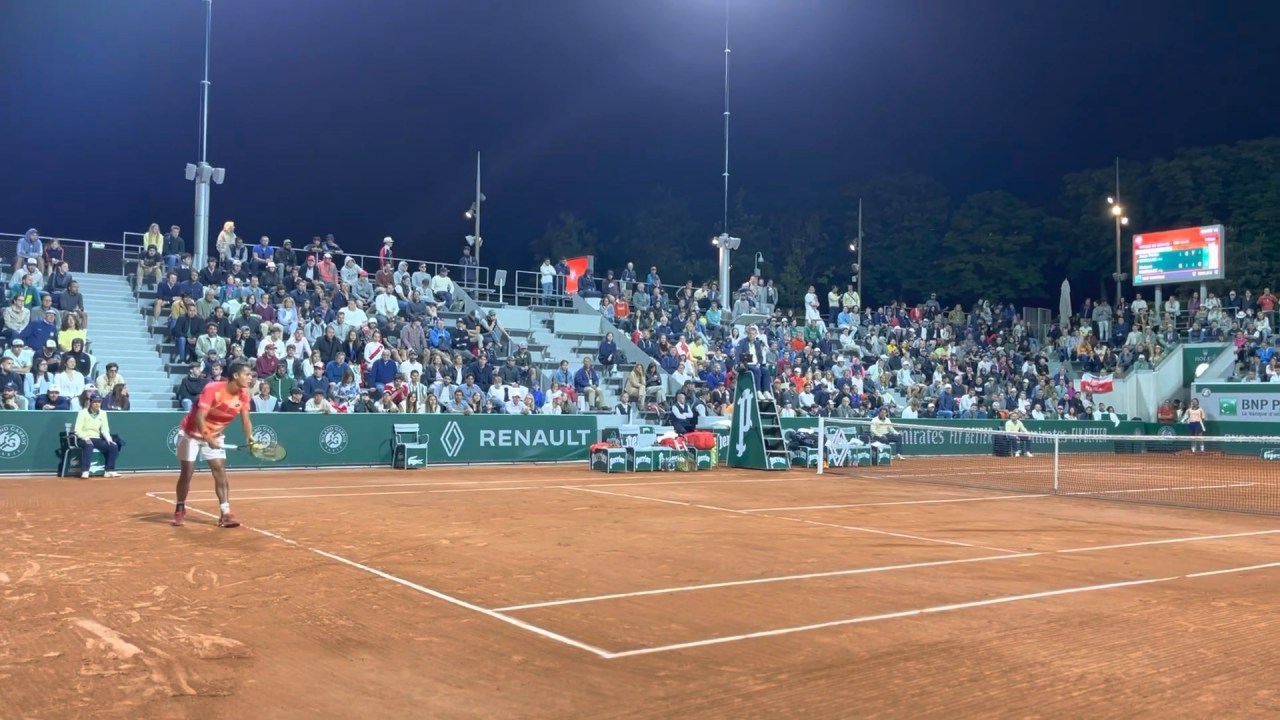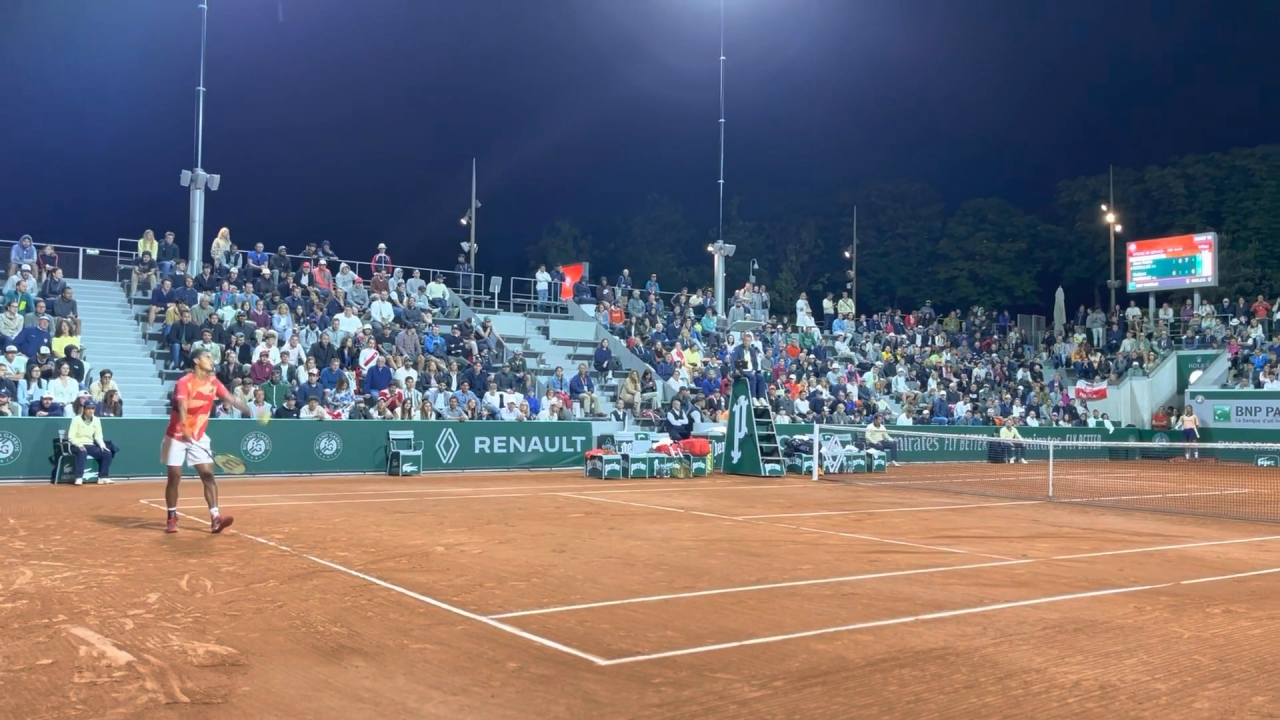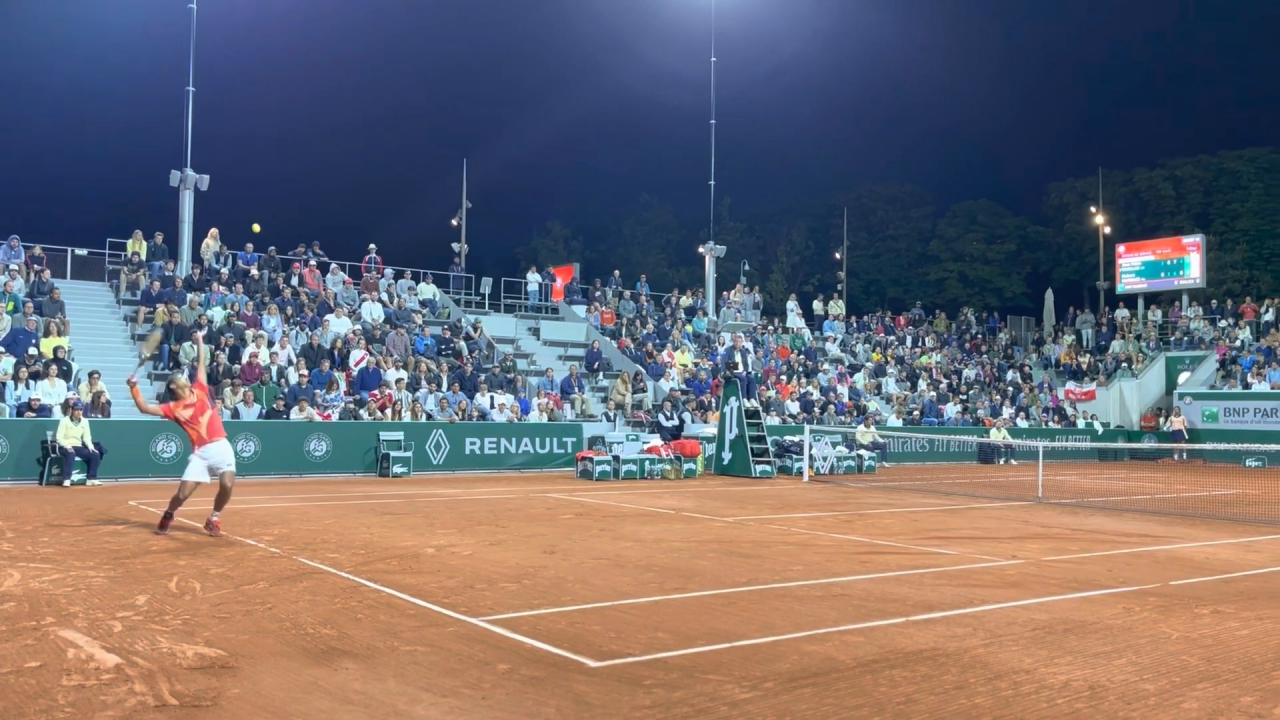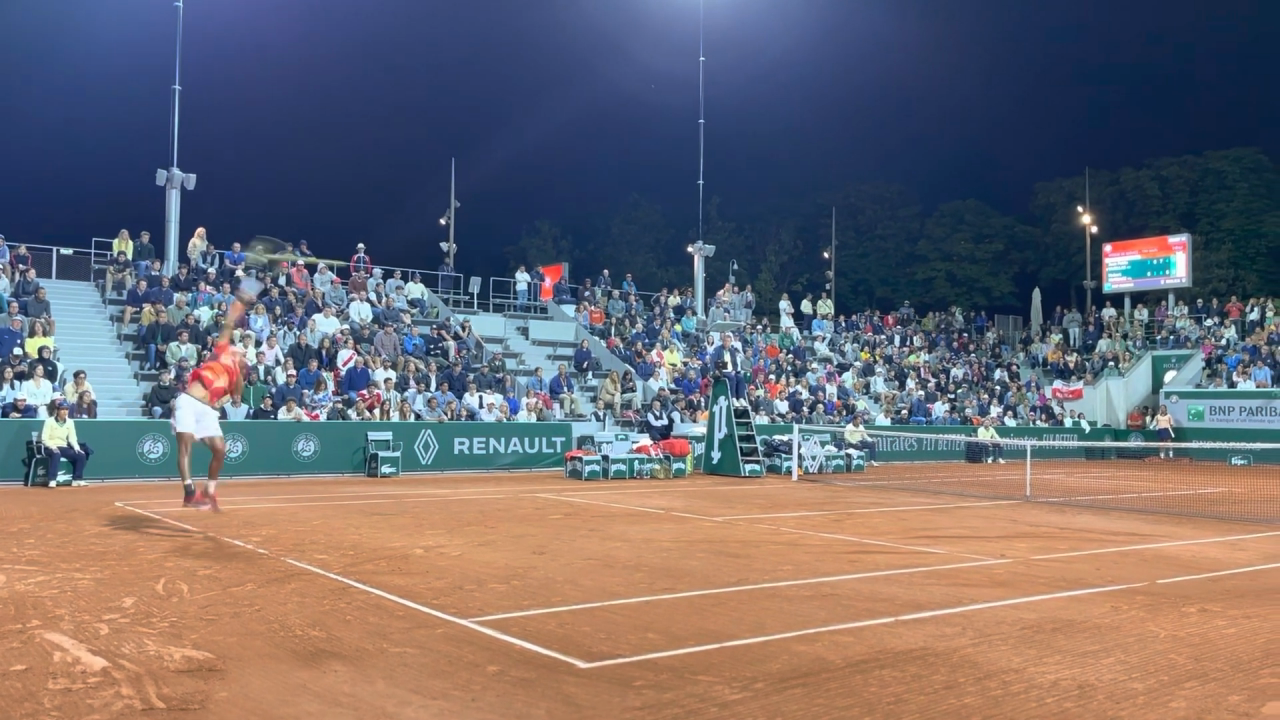
dt=0.5s
person 1, frame 1
left shoulder: (243, 395)
right shoulder: (212, 389)
left elbow: (245, 419)
right elbow: (200, 417)
left wrist: (249, 437)
right wrist: (208, 438)
left hip: (215, 436)
right hip: (191, 434)
left knee: (220, 472)
right knee: (187, 474)
left ankle: (226, 514)
right ankle: (180, 511)
person 1, frame 2
left shoulder: (213, 382)
right shoulder: (184, 382)
left elbow: (230, 398)
right elbow: (182, 409)
left wrist: (248, 408)
right wrist: (185, 431)
left hip: (199, 438)
right hip: (177, 437)
left knee: (208, 476)
right knee: (174, 478)
left ankle: (216, 518)
right ankle: (172, 518)
person 1, frame 3
left shoulder: (200, 391)
right shoulder: (173, 408)
left elbow: (201, 362)
right elbow: (145, 407)
left wrist: (199, 340)
right wrist: (134, 387)
left hip: (221, 447)
right hip: (200, 453)
left knee: (227, 486)
right knee: (183, 493)
left ankle: (213, 520)
right ankle: (166, 519)
person 1, frame 4
left shoulder: (234, 378)
right shoulder: (223, 352)
left elbow: (236, 395)
right elbow: (228, 324)
right wrist: (240, 303)
left hip: (206, 410)
right hip: (187, 403)
left knee: (219, 450)
right knee: (184, 448)
left ankle: (209, 492)
right ankle: (190, 494)
